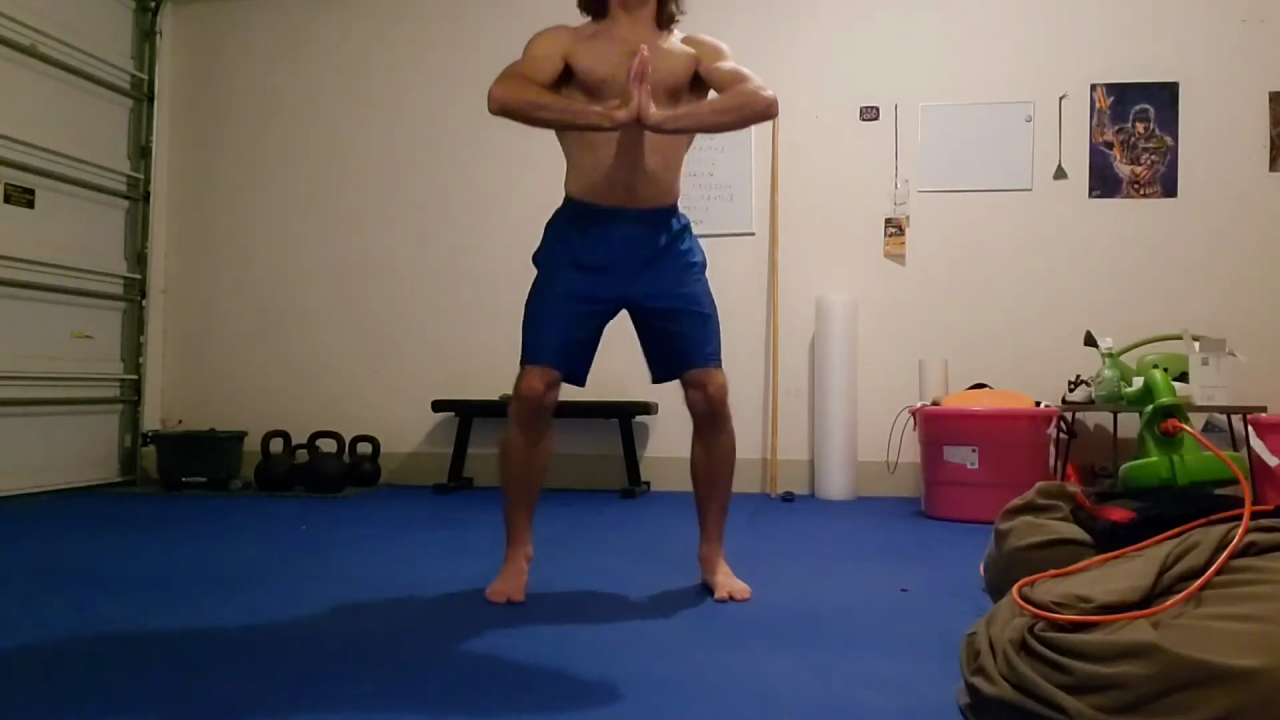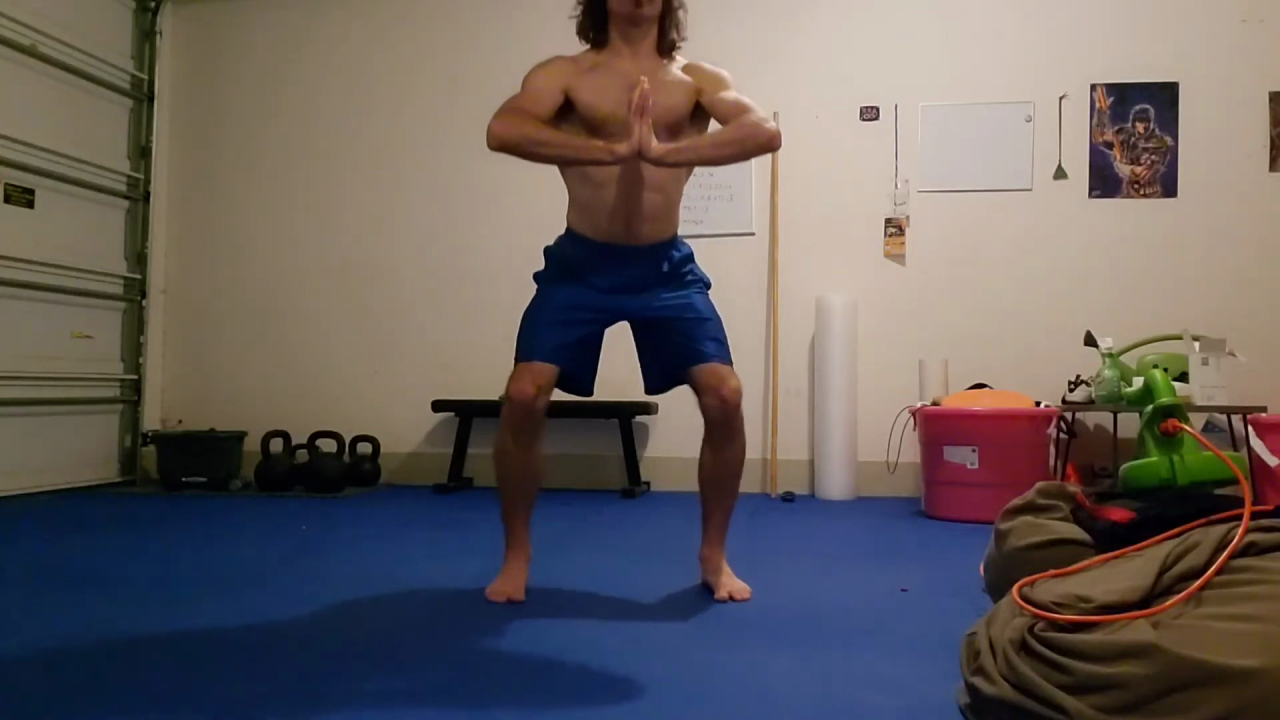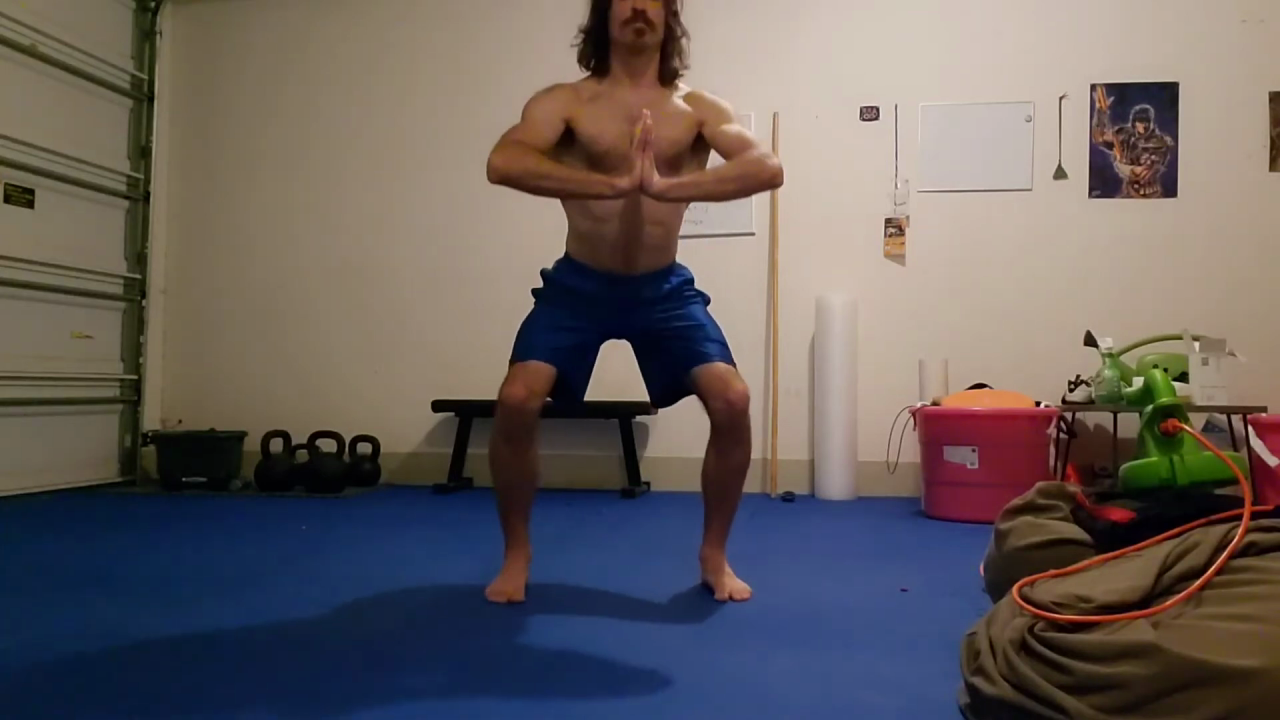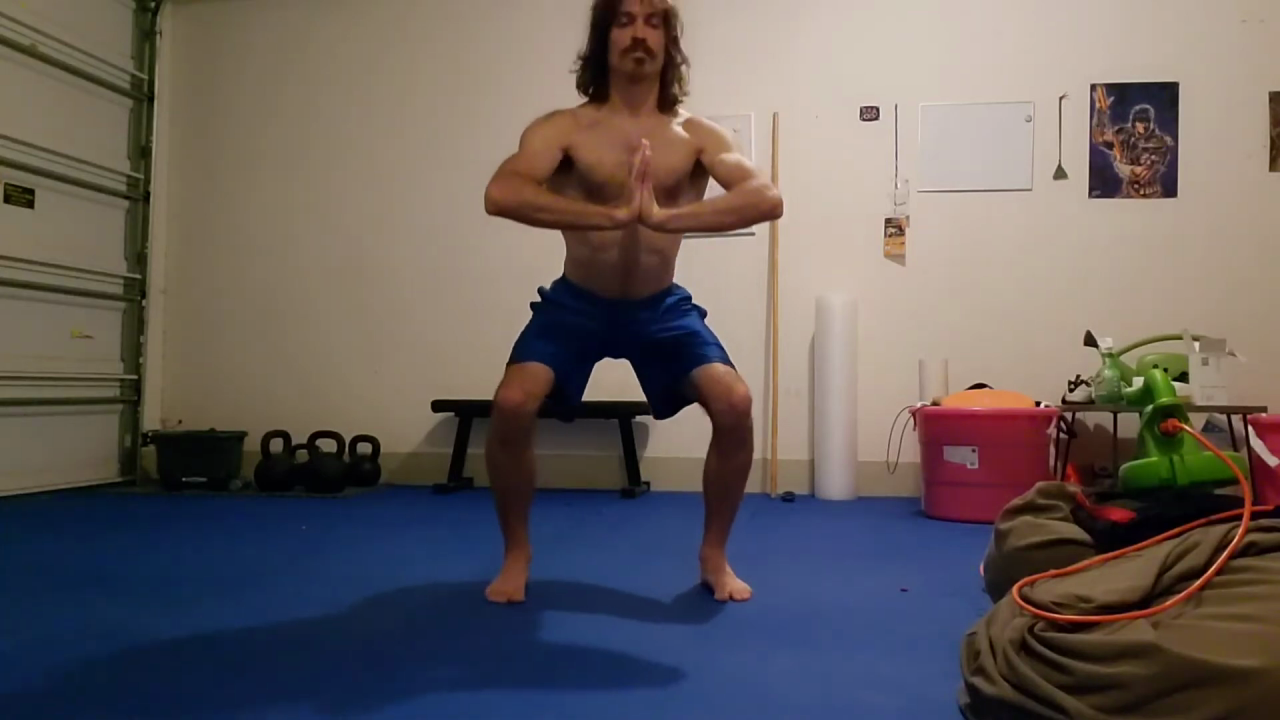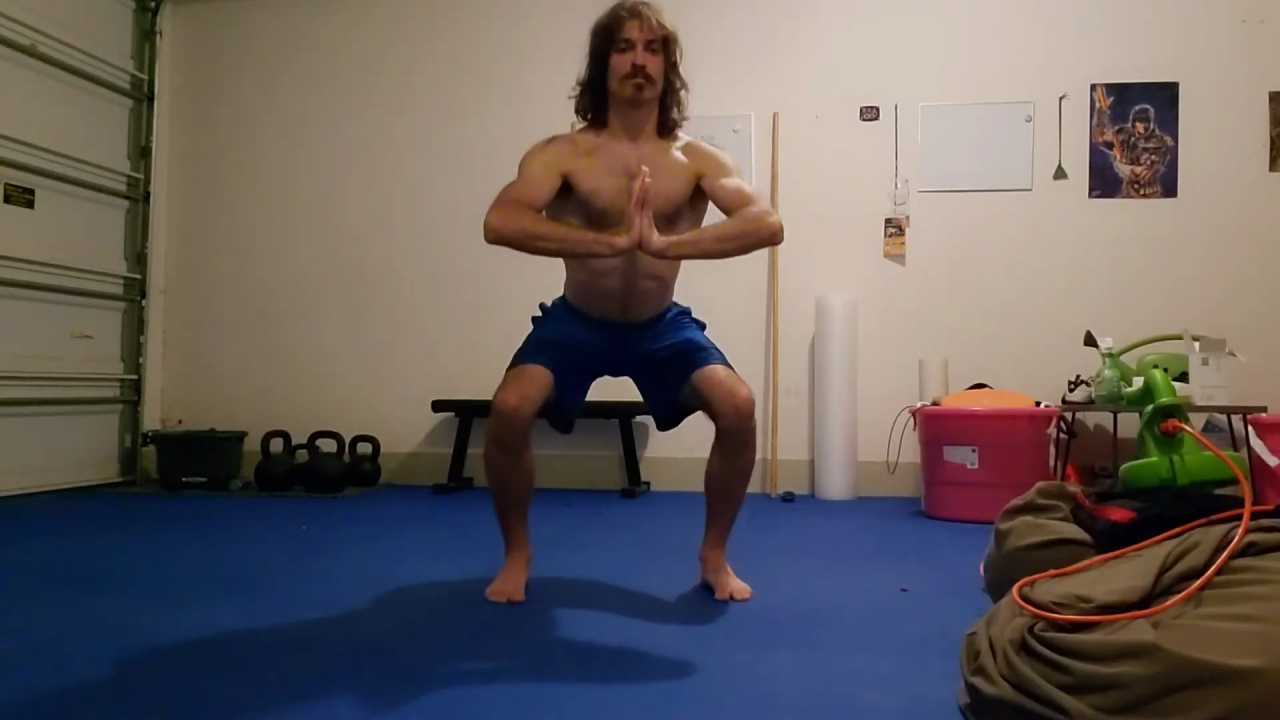
dt=0.3s
person 1, frame 1
left shoulder: (696, 50)
left elbow: (763, 100)
right elbow: (503, 95)
left wrist: (663, 119)
right wrist: (611, 116)
left hip: (663, 241)
right hip: (581, 239)
left knee: (709, 394)
right knee: (533, 392)
left ankle: (713, 553)
right ankle: (518, 553)
person 1, frame 2
left shoulder: (699, 78)
right shoulder: (563, 73)
left elbow: (765, 132)
right elbow: (502, 130)
left wrist: (665, 151)
right wrist: (615, 150)
left hip: (665, 268)
right hip: (580, 265)
left knee: (724, 397)
right knee: (524, 397)
left ankle: (714, 554)
right ankle: (517, 554)
person 1, frame 3
left shoulder: (699, 108)
right shoulder: (564, 101)
left elbow: (768, 168)
right elbow: (502, 163)
left wrist: (667, 187)
right wrist: (616, 184)
left hip: (664, 288)
right hip: (578, 286)
left knee: (731, 401)
right knee: (517, 400)
left ankle: (714, 555)
right ankle: (517, 554)
person 1, frame 4
left shoulder: (697, 134)
right shoulder: (562, 128)
left elbow: (767, 198)
right elbow: (500, 195)
left wrist: (665, 216)
right wrist: (614, 214)
left hip: (661, 307)
right hip: (575, 305)
left knee: (734, 404)
right knee: (512, 405)
left ankle: (714, 554)
right ankle: (517, 553)
person 1, frame 5
left shoulder: (697, 159)
right shoulder: (561, 154)
left elbow: (768, 225)
right elbow: (499, 223)
left wrist: (664, 244)
right wrist: (613, 241)
left hip: (661, 326)
right hip: (576, 324)
left knee: (738, 407)
right knee: (510, 408)
left ankle: (715, 555)
right ankle: (517, 554)
